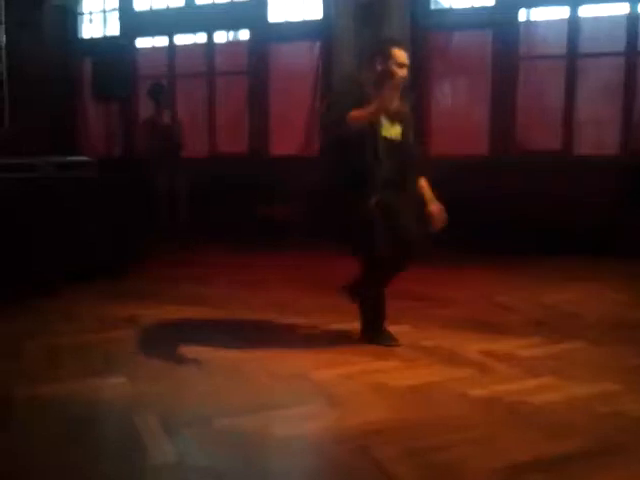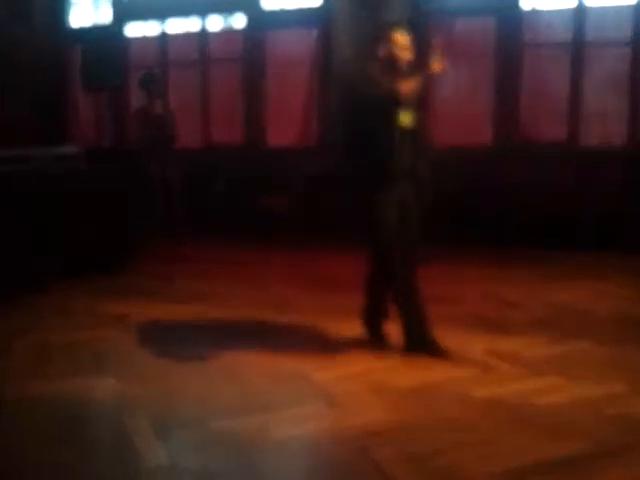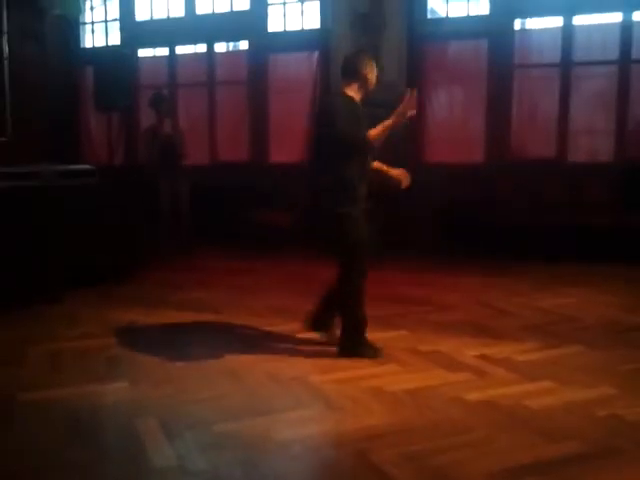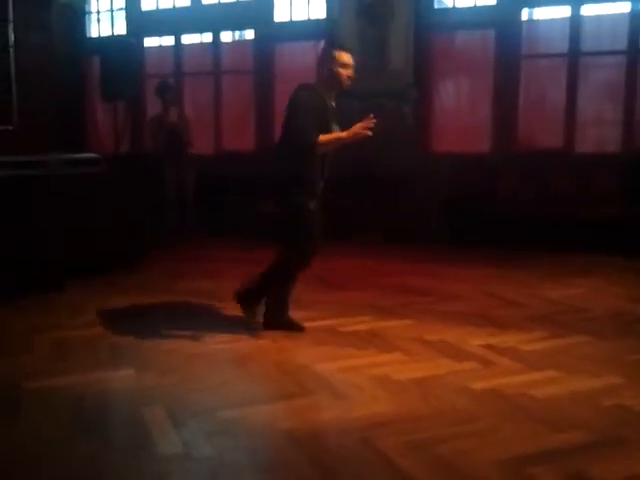
dt=0.4s
person 1, frame 1
left shoulder: (400, 108)
right shoulder: (355, 95)
left elbow: (409, 159)
right elbow: (334, 125)
left wrist: (429, 199)
right wrist: (378, 108)
left hip: (392, 192)
right hip: (365, 193)
left knee: (408, 243)
right knee: (377, 257)
left ankle: (362, 288)
right ankle: (373, 326)
person 1, frame 2
left shoulder: (403, 88)
right shoulder: (370, 87)
right elbow: (393, 100)
right wrist: (423, 75)
left hip: (401, 188)
right hip: (379, 189)
left knee: (404, 259)
right knee: (390, 259)
left ankle: (416, 334)
person 1, frame 3
left shoulder: (347, 107)
right shoulder: (338, 106)
right elbow: (359, 143)
left wrist: (387, 170)
right wrist: (395, 120)
left hip: (348, 200)
right hip: (339, 202)
left knee: (354, 265)
right knee: (354, 267)
left ankle: (323, 317)
right ankle: (352, 339)
person 1, frame 4
left shoulder: (327, 102)
right shoulder: (306, 98)
right elbow: (305, 144)
right wrist: (347, 135)
left hip: (309, 189)
right hip: (297, 189)
left knee: (298, 251)
right knee: (301, 251)
left ankle: (276, 311)
right ankle: (252, 296)
person 2, frame 1
left shoulder: (173, 121)
right shoulder: (148, 124)
left elbow: (179, 146)
right elbow: (146, 150)
left wrist: (169, 127)
right wrist: (162, 128)
left hip: (174, 168)
right hip: (159, 170)
left knee: (179, 206)
right knee: (164, 207)
person 2, frame 2
left shoulder: (165, 111)
right shoulder: (140, 114)
left elbow: (172, 136)
right elbow: (140, 141)
left wrist: (162, 117)
right wrist: (154, 118)
left hip: (167, 159)
right hip: (152, 159)
left knee: (173, 195)
right knee: (158, 197)
left ankle: (173, 227)
right ankle: (159, 226)
person 2, frame 3
left shoulder: (175, 129)
right shoulder: (149, 132)
left elbow: (181, 154)
right elbow: (149, 159)
left wrist: (171, 136)
right wrist: (162, 138)
left hip: (177, 175)
right hip: (160, 176)
left knee: (182, 211)
right knee: (166, 212)
person 2, frame 4
left shoulder: (181, 118)
right shoulder: (156, 121)
left elbow: (187, 143)
right elbow: (156, 147)
left wrist: (178, 125)
right wrist: (167, 126)
left hip: (182, 163)
right hip: (166, 165)
left knee: (187, 201)
right knee: (172, 201)
right ankle: (173, 233)
